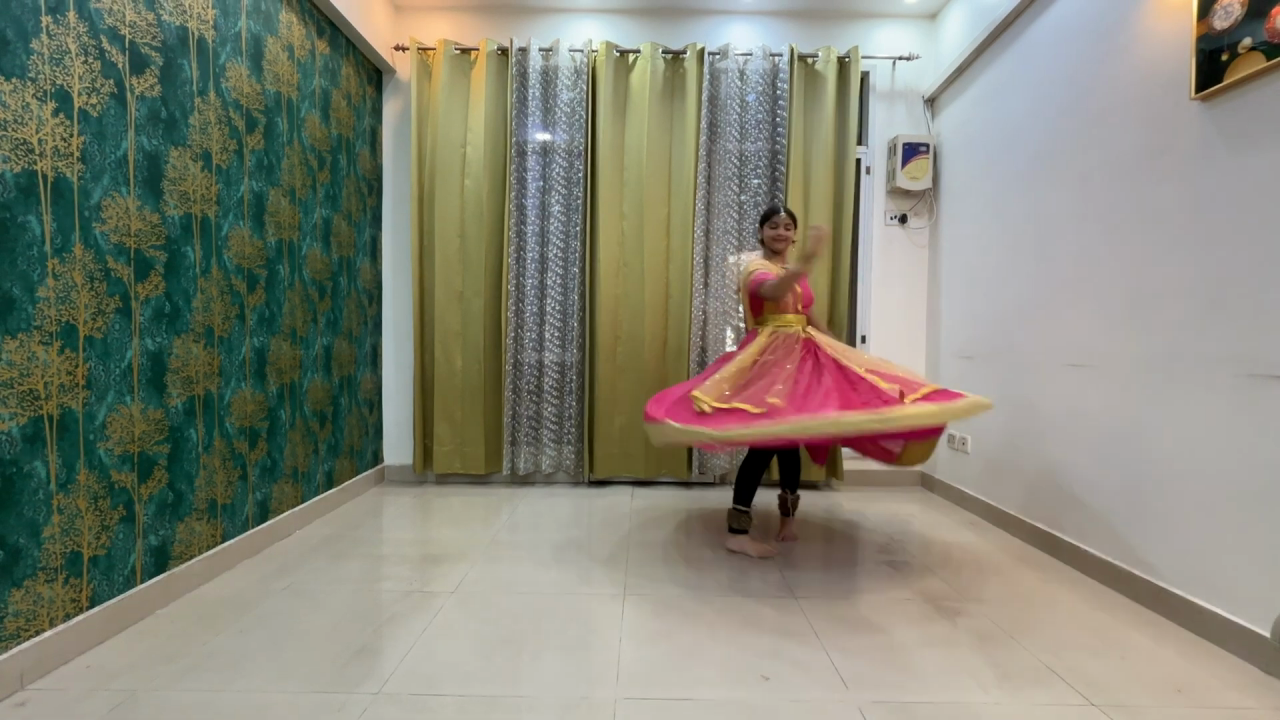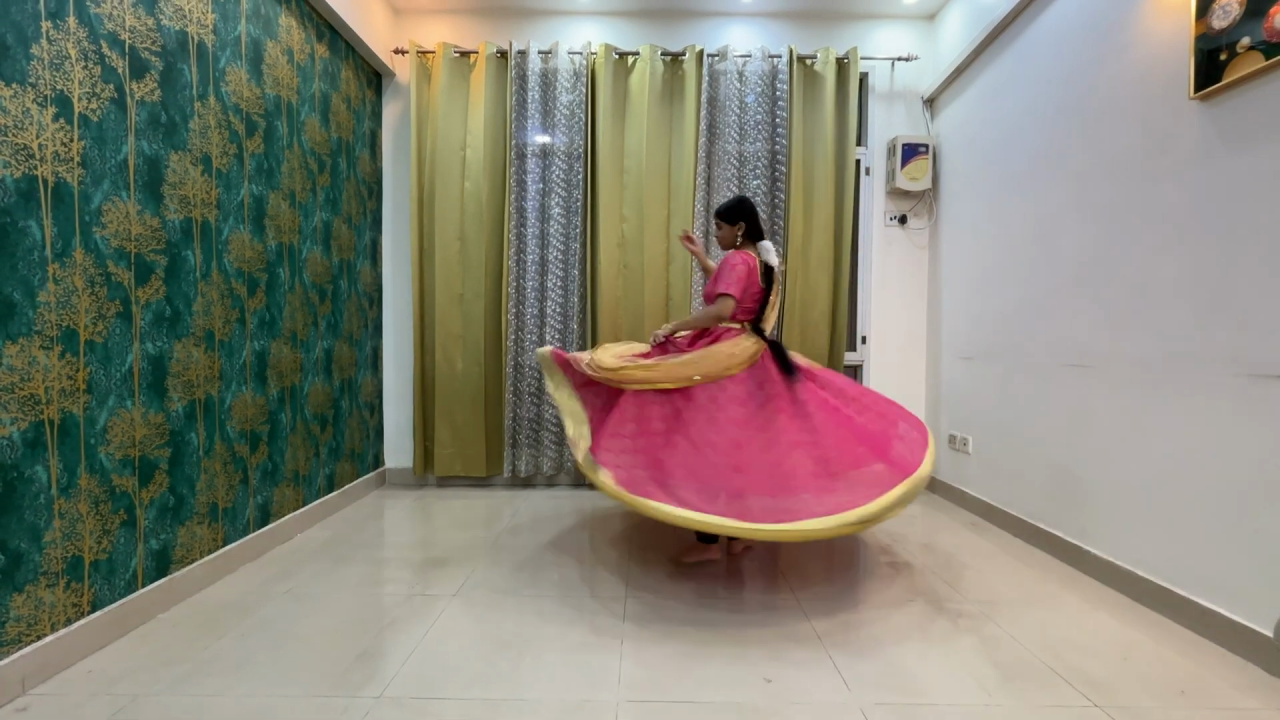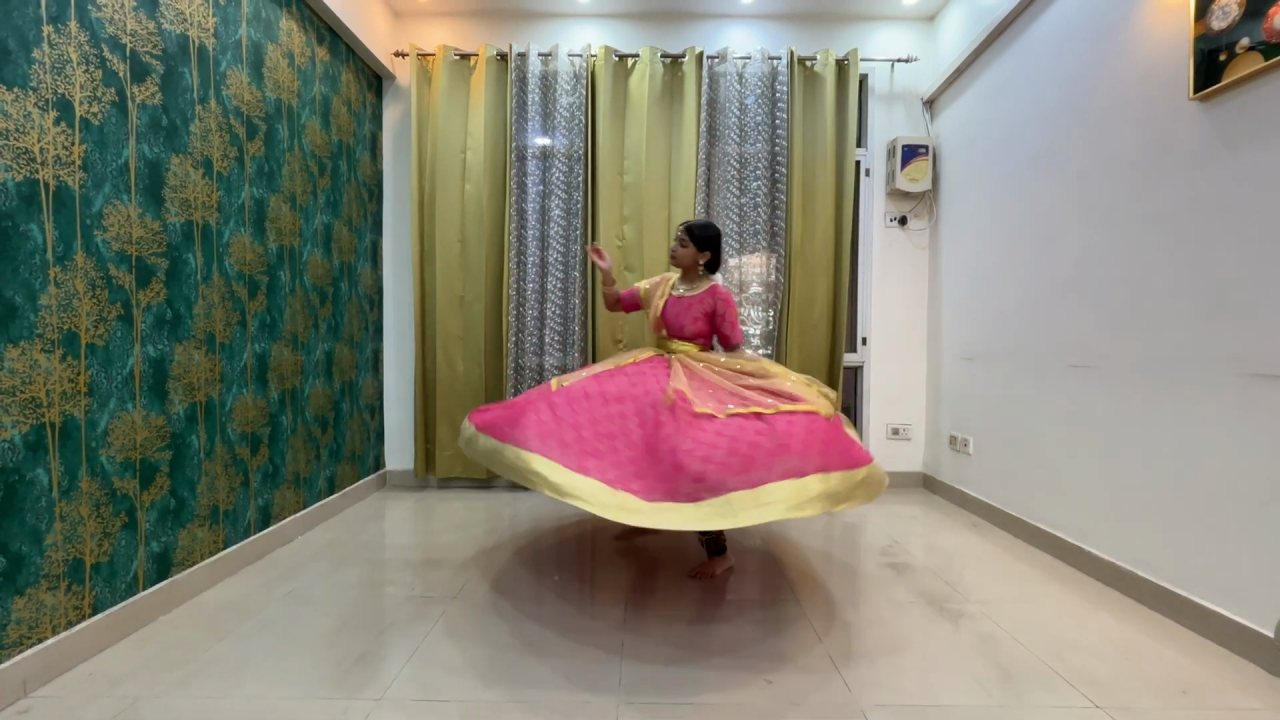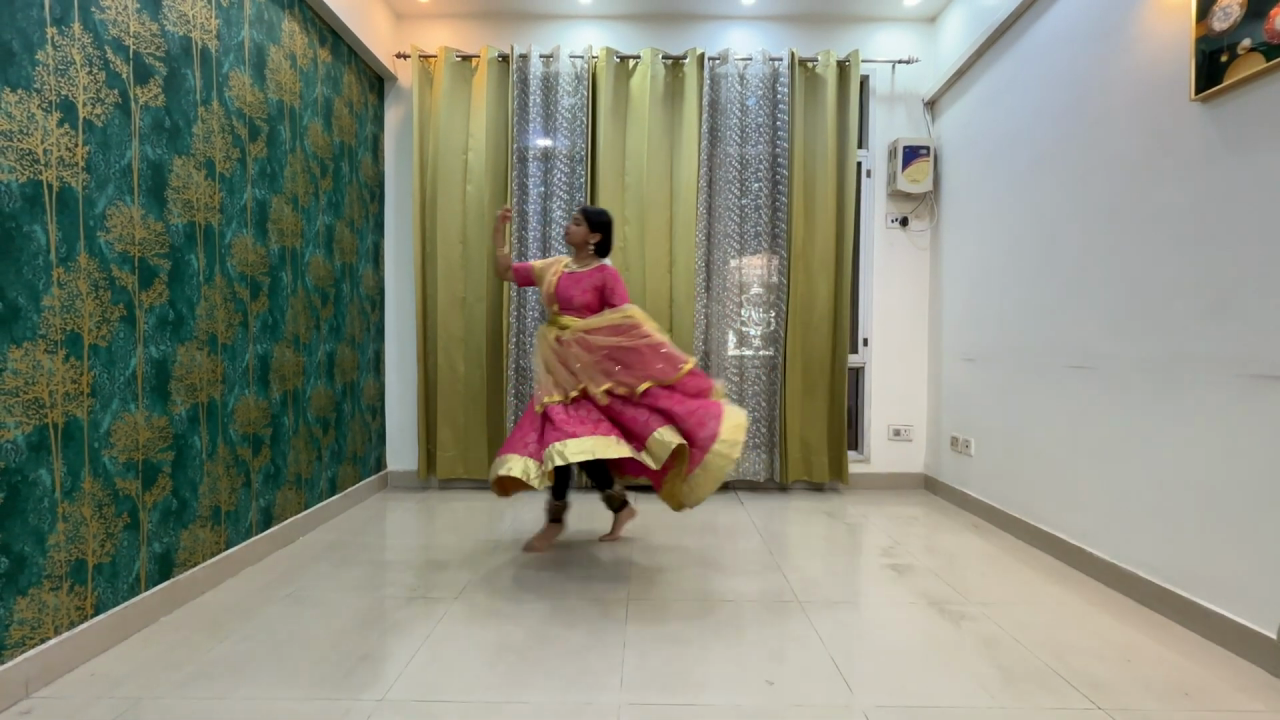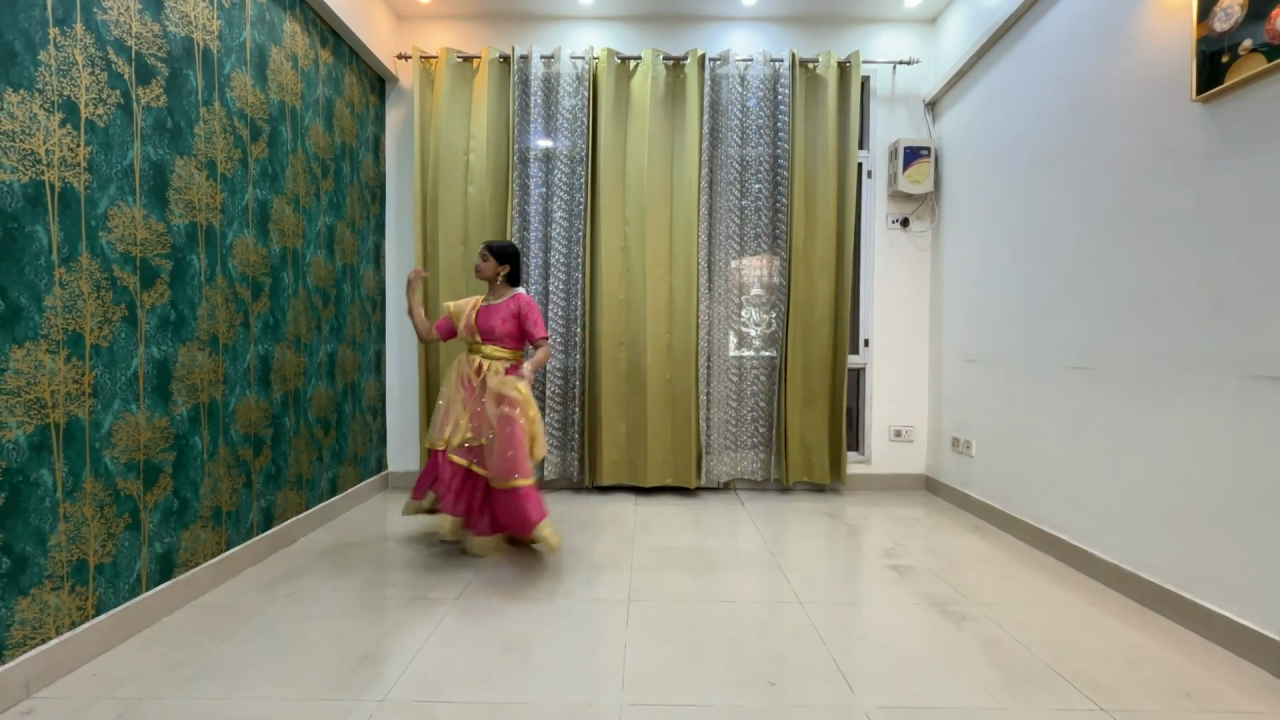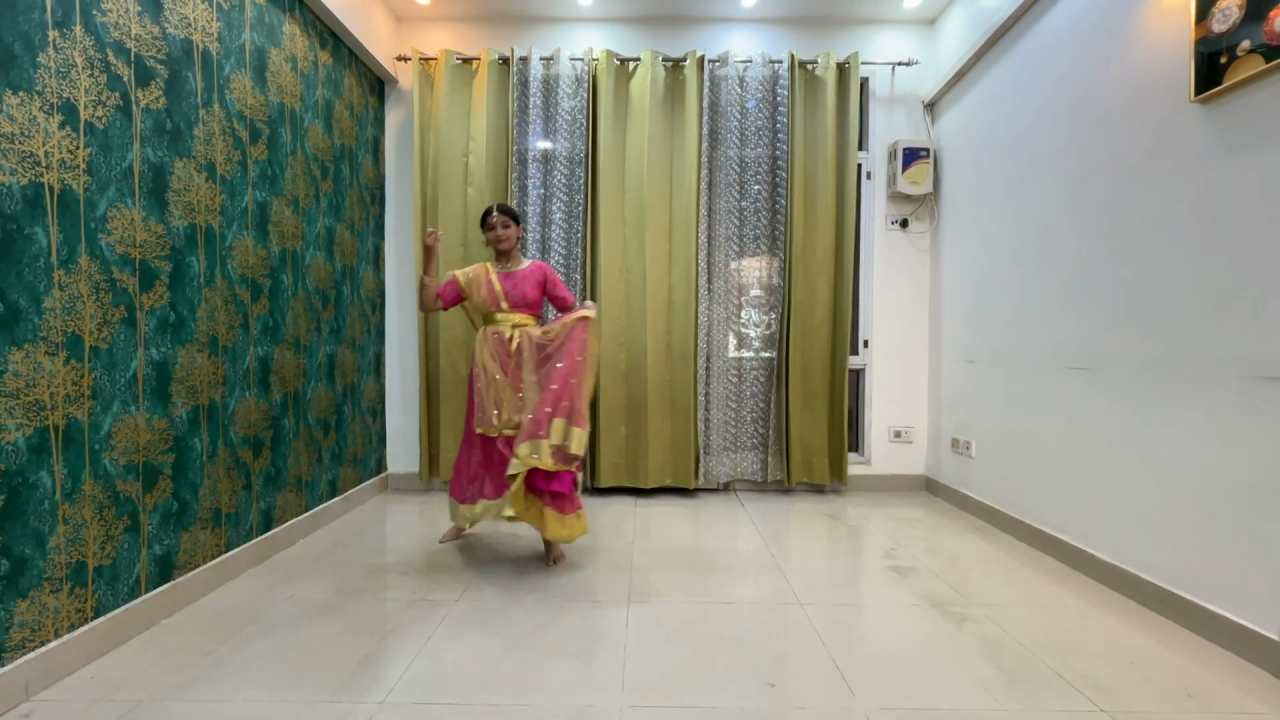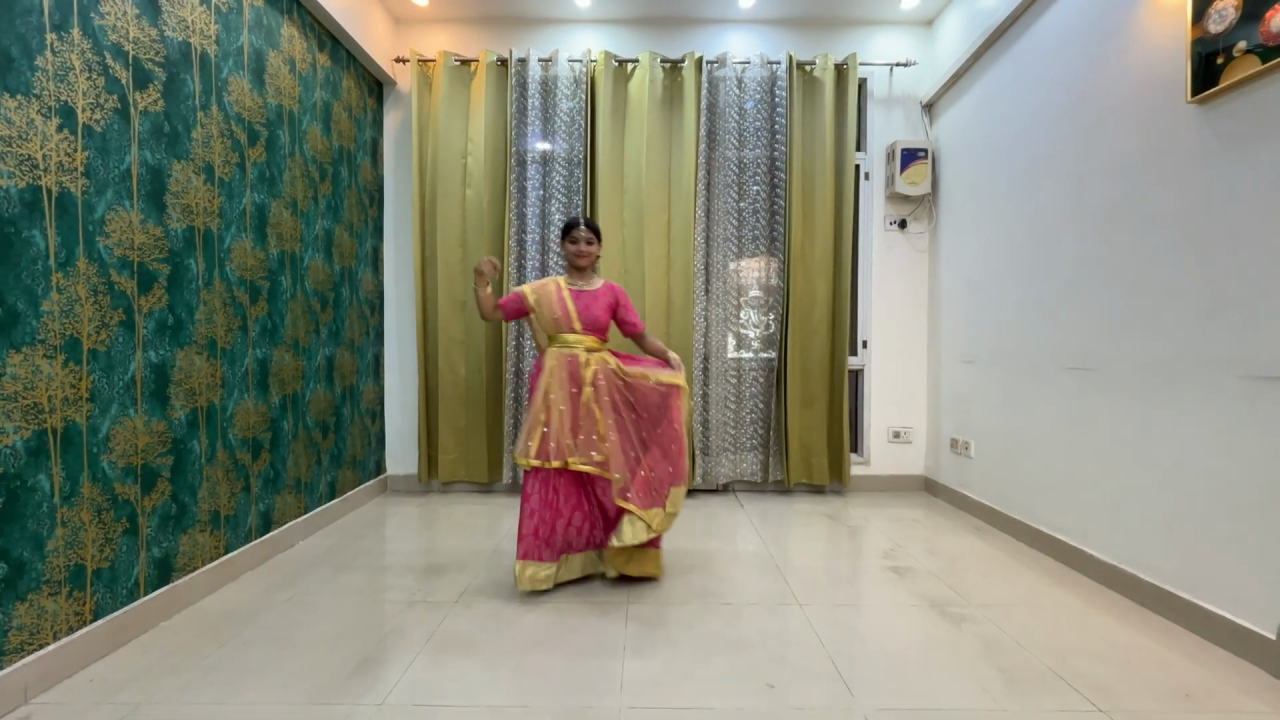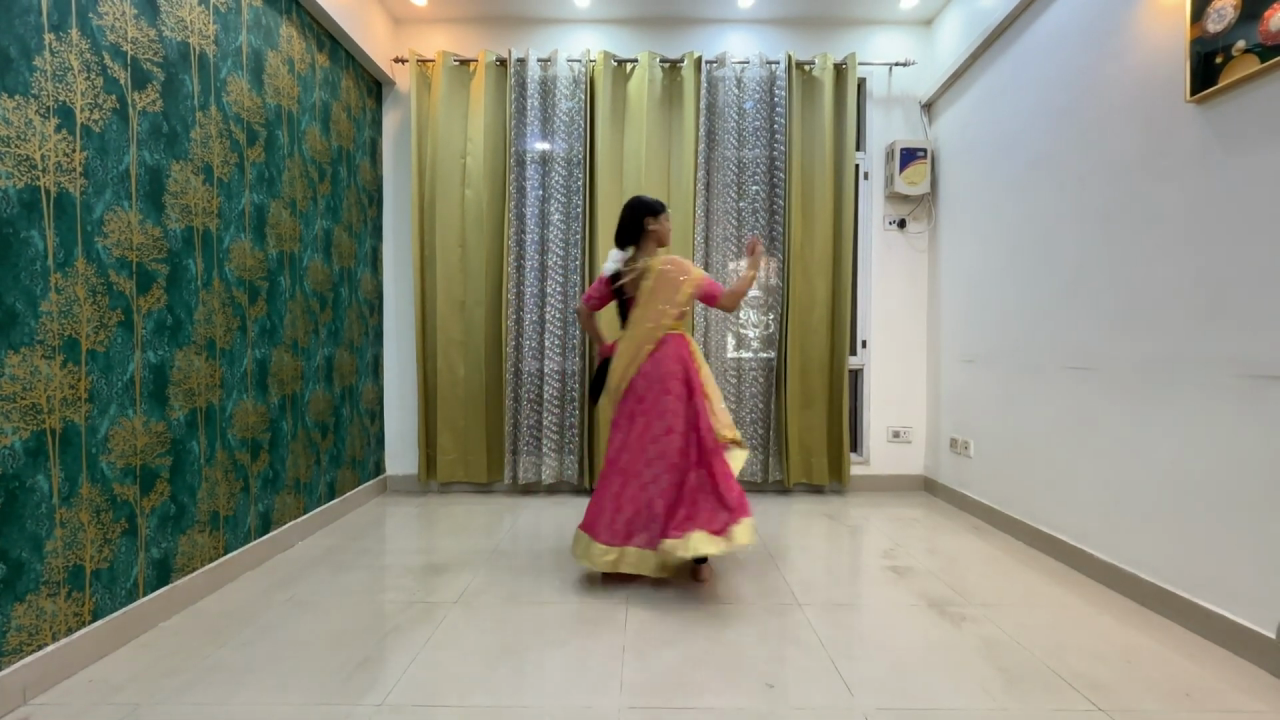
dt=0.5s
person 1, frame 1
left shoulder: (791, 269)
right shoulder: (755, 268)
left elbow: (807, 309)
right elbow: (773, 294)
left wrist: (826, 338)
right wrist: (805, 257)
left hip: (801, 353)
right hip: (769, 356)
left knee: (790, 438)
right knee: (763, 442)
left ankle: (788, 512)
right ankle: (737, 531)
person 1, frame 2
left shoulder: (734, 260)
right shoulder: (762, 262)
left elbow: (723, 307)
left wrist: (675, 328)
right wrist: (700, 254)
left hip: (722, 356)
right hip: (752, 356)
left knee: (706, 443)
right knee: (743, 446)
left ankle: (711, 540)
right ankle: (737, 532)
person 1, frame 3
left shoulder: (718, 298)
right shoulder: (661, 284)
left elbow: (735, 351)
right elbow: (614, 304)
left wrist: (751, 375)
right wrist: (606, 274)
left hip: (695, 382)
right hip: (654, 374)
left knee: (694, 461)
left ankle: (718, 553)
right ankle: (637, 513)
person 1, frame 4
left shoulder: (606, 275)
right shoulder: (553, 267)
left elbow: (628, 321)
right elbow: (504, 272)
right wrist: (499, 232)
left hip: (587, 359)
right hip: (555, 359)
left knee: (572, 435)
right knee: (574, 434)
left ankle: (555, 521)
right ankle: (621, 506)
person 1, frame 5
left shoulder: (522, 303)
right shoulder: (467, 307)
left elbow: (543, 347)
right elbow: (427, 335)
left wrist: (530, 367)
right wrist: (412, 294)
left hip: (501, 387)
right hip: (465, 387)
left knee: (496, 457)
right knee: (453, 456)
right ankle: (462, 523)
person 1, frame 6
left shoulder: (540, 271)
right shoulder: (473, 276)
left elbow: (571, 309)
right elbow: (429, 304)
left wrist: (586, 311)
right wrist: (431, 257)
left hip: (532, 360)
right hip: (491, 363)
left knee: (539, 441)
right knee: (492, 441)
left ankle: (552, 532)
right ankle: (468, 517)
person 1, frame 7
left shoulder: (612, 292)
right shoulder: (541, 291)
left elbow: (639, 335)
right elbow: (490, 311)
left wrist: (667, 356)
right wrist: (483, 281)
left hip: (599, 384)
right hip: (555, 383)
left knee: (606, 470)
right knee: (553, 474)
left ankle: (619, 552)
right ankle: (548, 561)
person 1, frame 8
left shoulder: (617, 271)
right shoulder: (679, 269)
left elbow: (584, 310)
right elbow: (729, 302)
left wrist: (602, 346)
right wrist: (753, 267)
left hip: (638, 366)
right hip: (673, 365)
left knee: (643, 457)
right knee: (691, 457)
left ankle: (627, 552)
right ankle: (696, 556)
